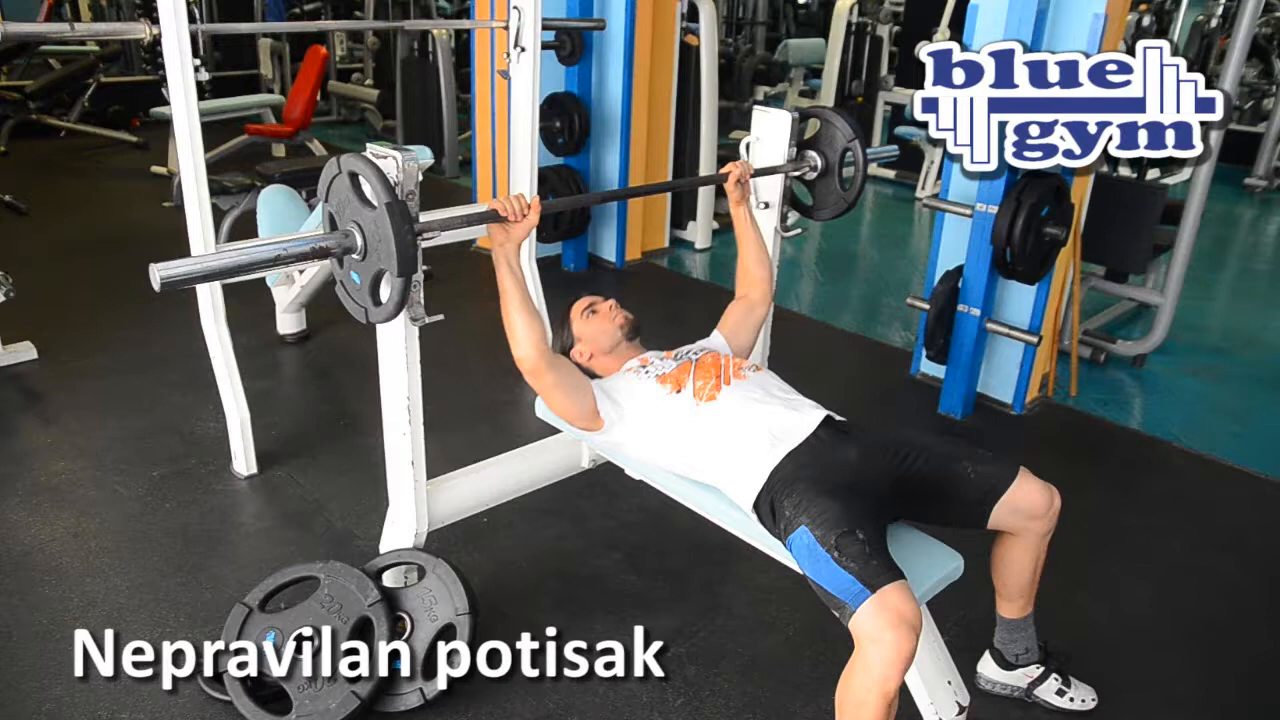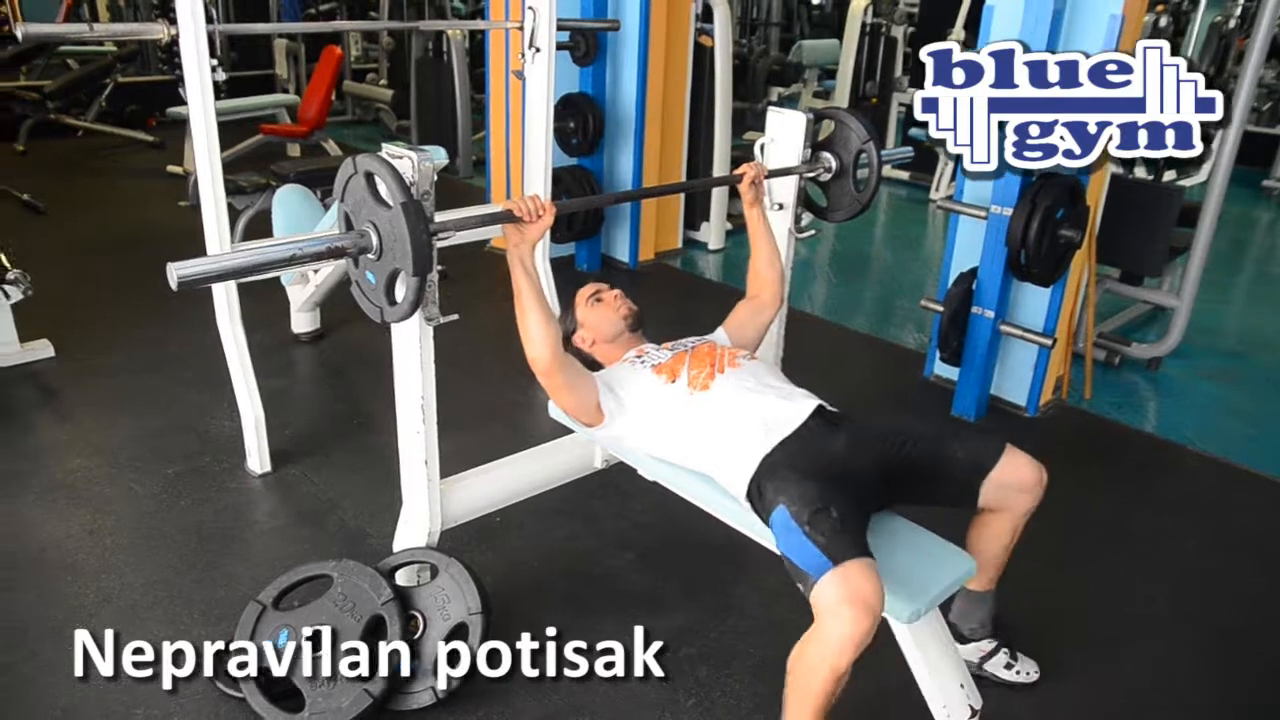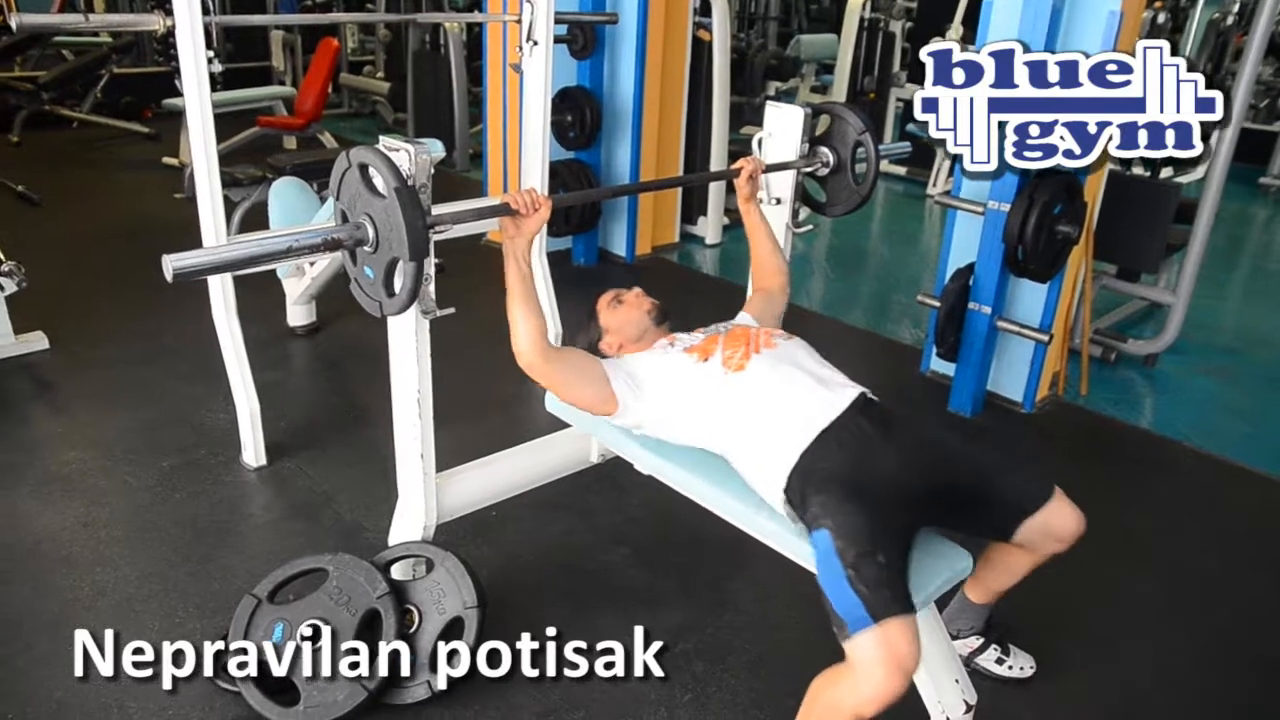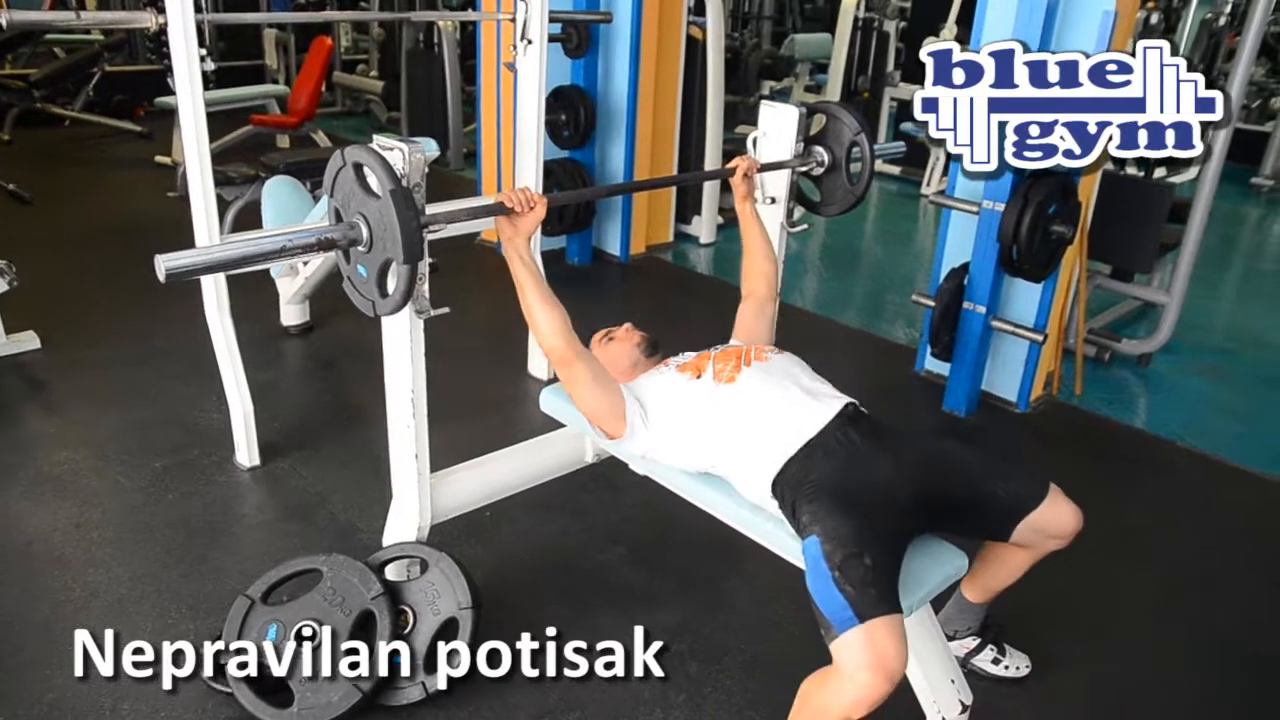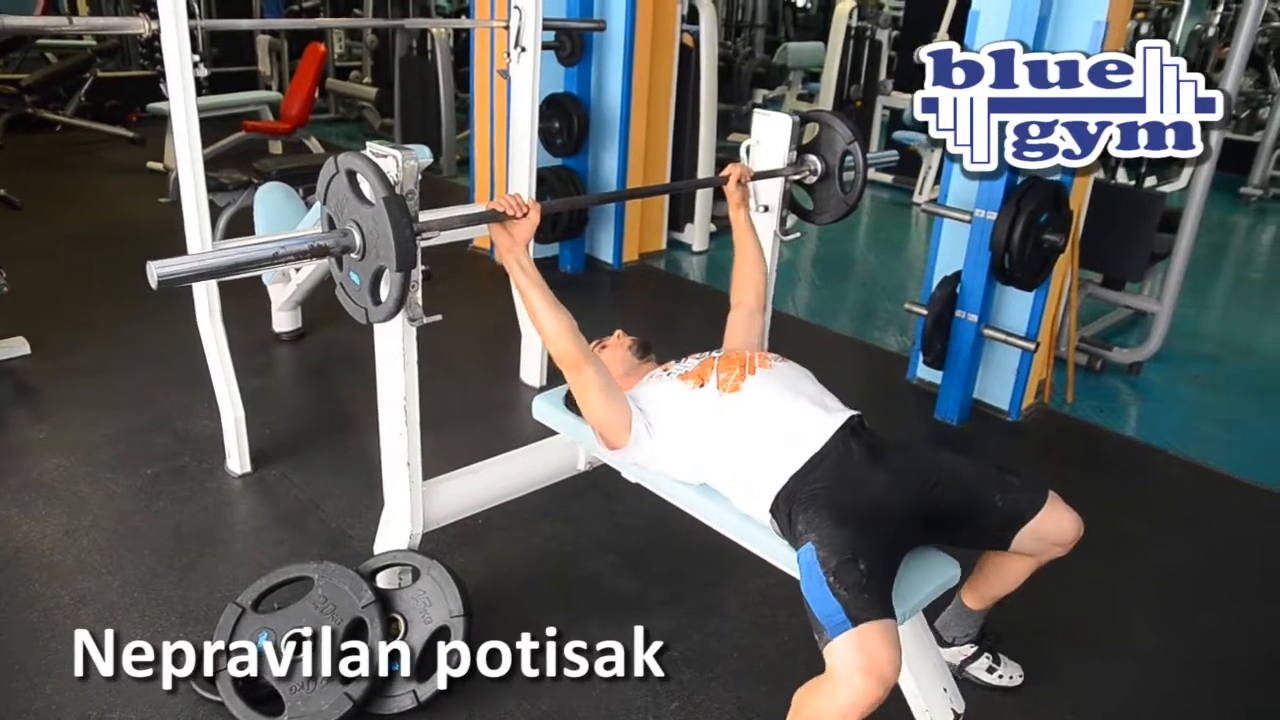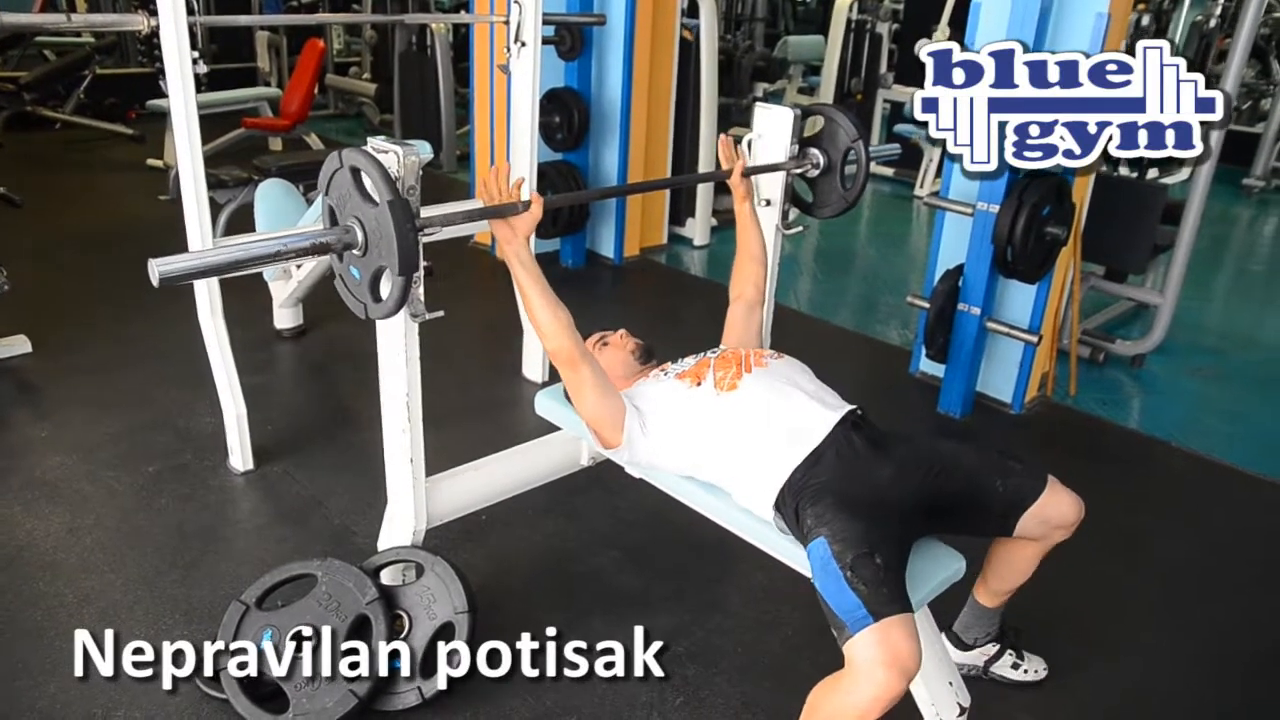
dt=0.5s
person 1, frame 1
left shoulder: (697, 352)
right shoulder: (605, 403)
left elbow: (756, 297)
right elbow: (536, 365)
left wrist: (738, 206)
right wrist: (506, 252)
left hip: (843, 440)
right hip: (791, 483)
left knee: (1038, 503)
right knee: (892, 630)
left ankle: (1014, 660)
person 1, frame 2
left shoulder: (704, 345)
right shoulder: (608, 395)
left elbow: (767, 295)
right elbow: (546, 362)
left wrist: (753, 205)
right wrist: (520, 250)
left hip: (837, 429)
right hip: (780, 467)
left knee: (1023, 478)
right knee: (854, 610)
left ankle: (969, 630)
person 1, frame 3
left shoulder: (727, 334)
right shoulder: (633, 383)
left elbow: (774, 286)
right elbow: (536, 357)
left wrist: (747, 200)
right wrist: (517, 245)
left hip: (882, 431)
right hip: (823, 470)
left knee: (1059, 524)
right knee: (883, 672)
left ankle: (961, 628)
person 1, frame 4
left shoulder: (726, 358)
right shoulder: (633, 408)
left elbow: (761, 290)
right elbow: (562, 350)
left wrist: (744, 201)
right wrist: (516, 244)
left hip: (870, 439)
right hip: (814, 479)
left knee: (1057, 521)
right knee: (871, 670)
left ankle: (958, 626)
person 1, frame 5
left shoulder: (716, 362)
right shoulder: (631, 421)
left elbow: (749, 300)
right elbow: (569, 357)
left wrist: (738, 208)
right wrist: (513, 253)
left hip: (869, 451)
right hip: (811, 491)
left knee: (1058, 528)
left ankle: (956, 636)
person 1, frame 6
left shoulder: (714, 361)
right shoulder: (630, 418)
left elbow: (747, 294)
right elbow: (565, 354)
left wrist: (742, 197)
right wrist: (514, 245)
left hip: (872, 443)
right hip: (815, 485)
left knee: (1059, 511)
right knee: (886, 668)
left ankle: (973, 637)
